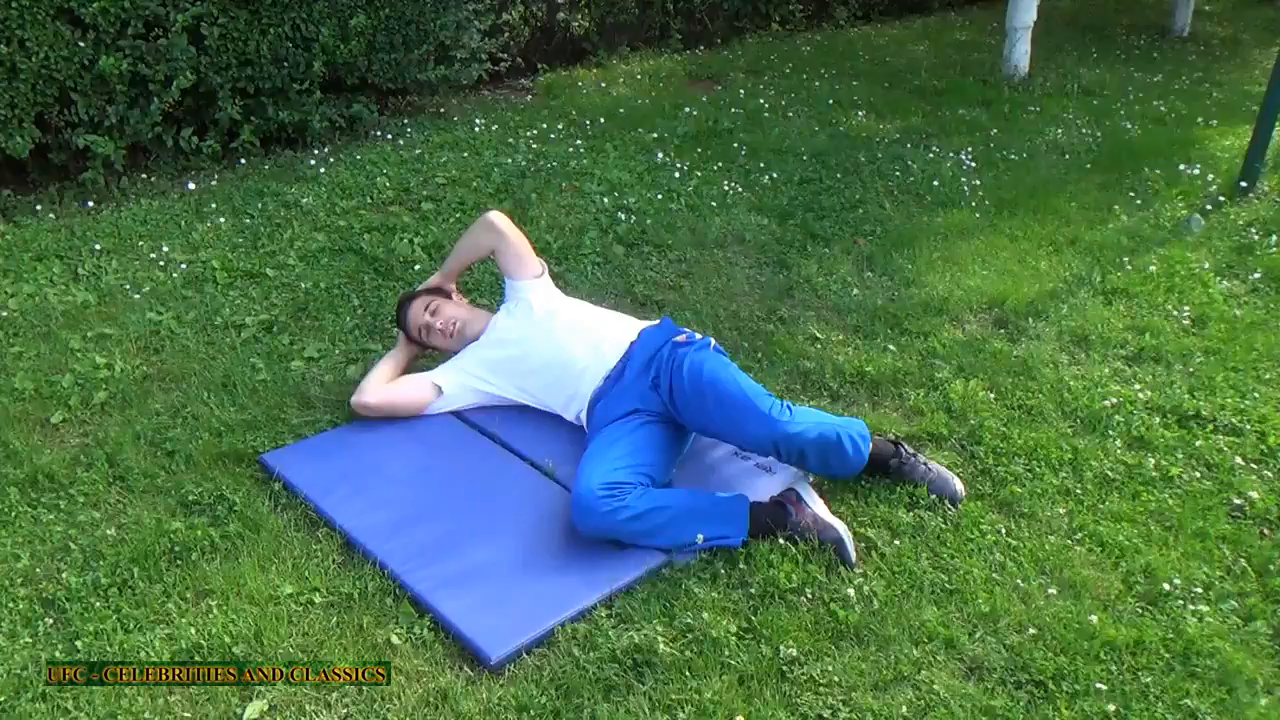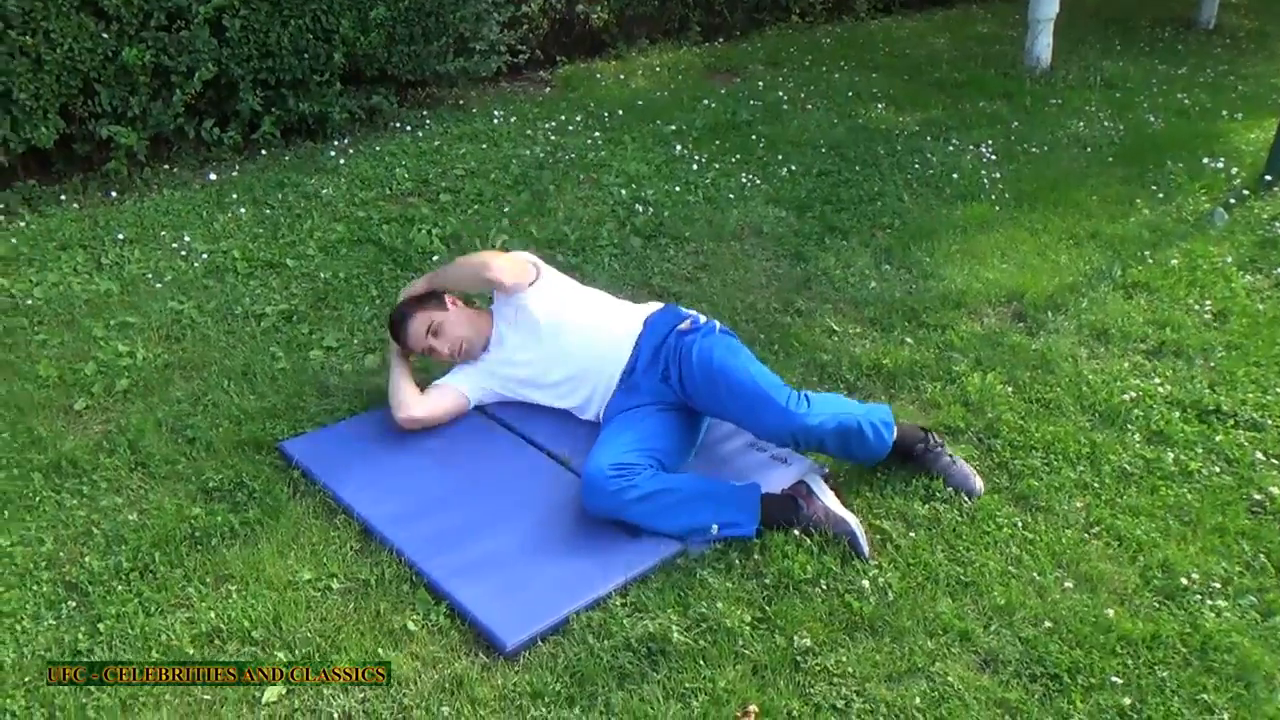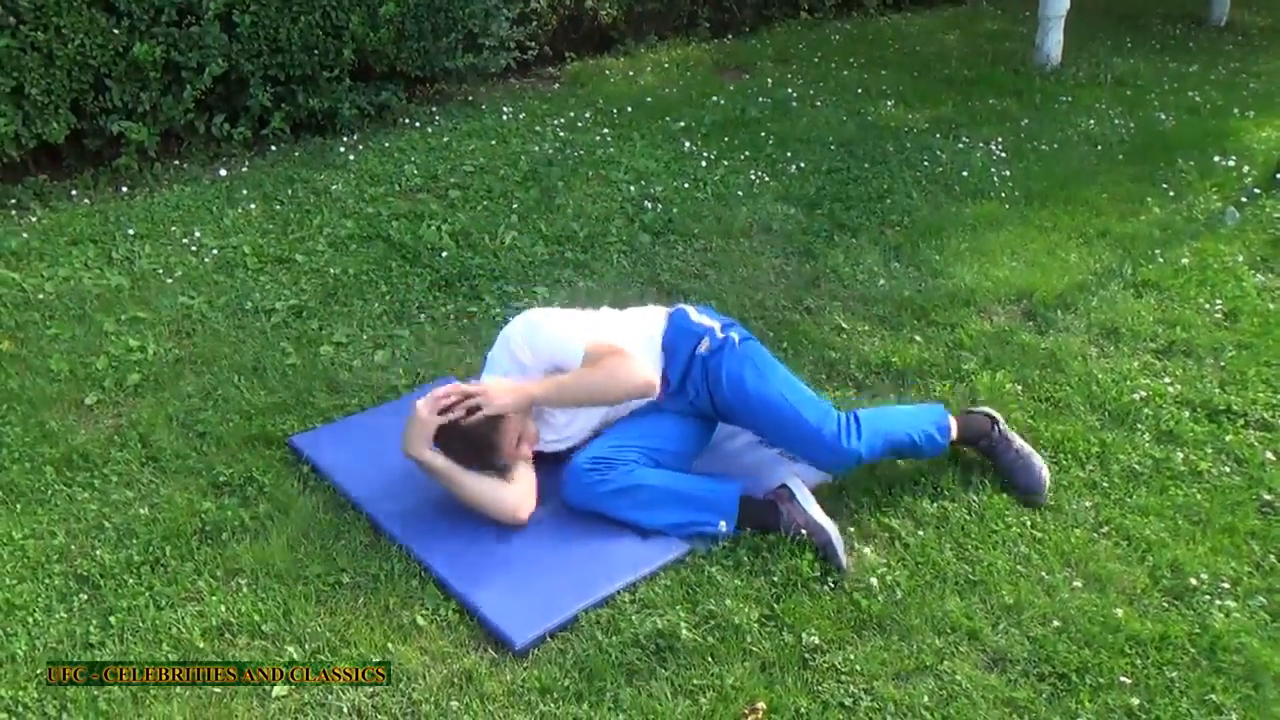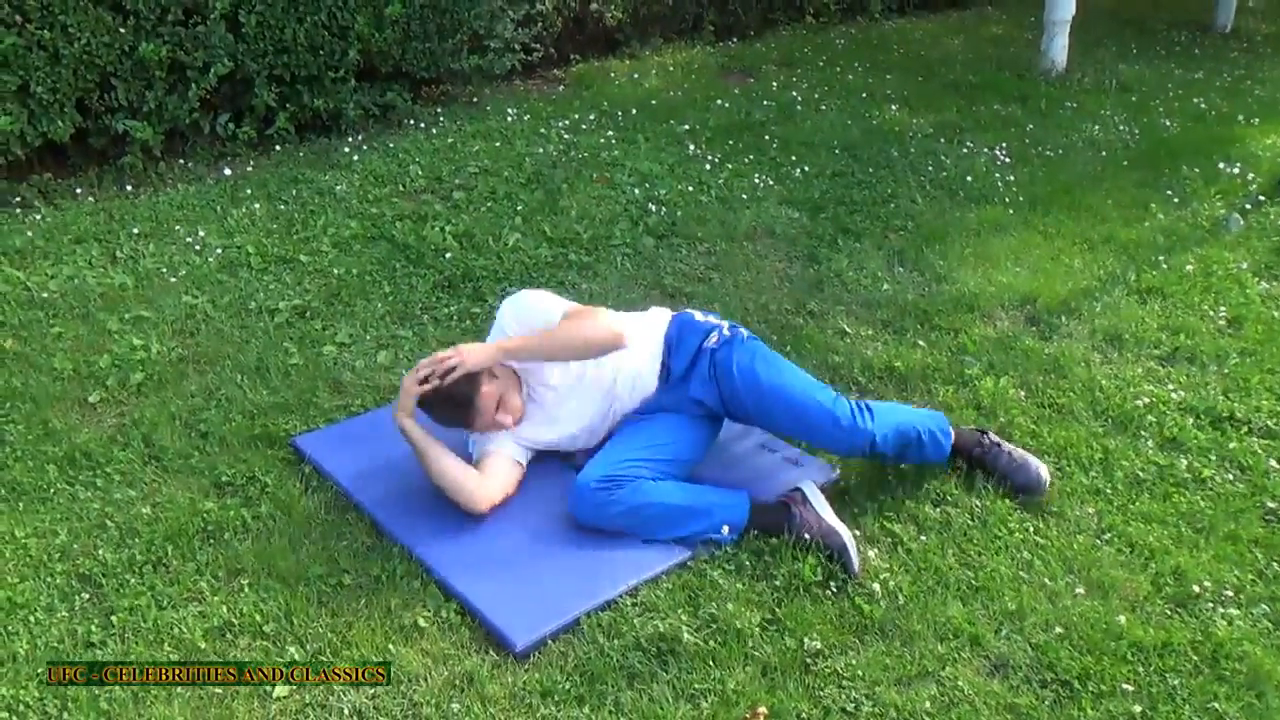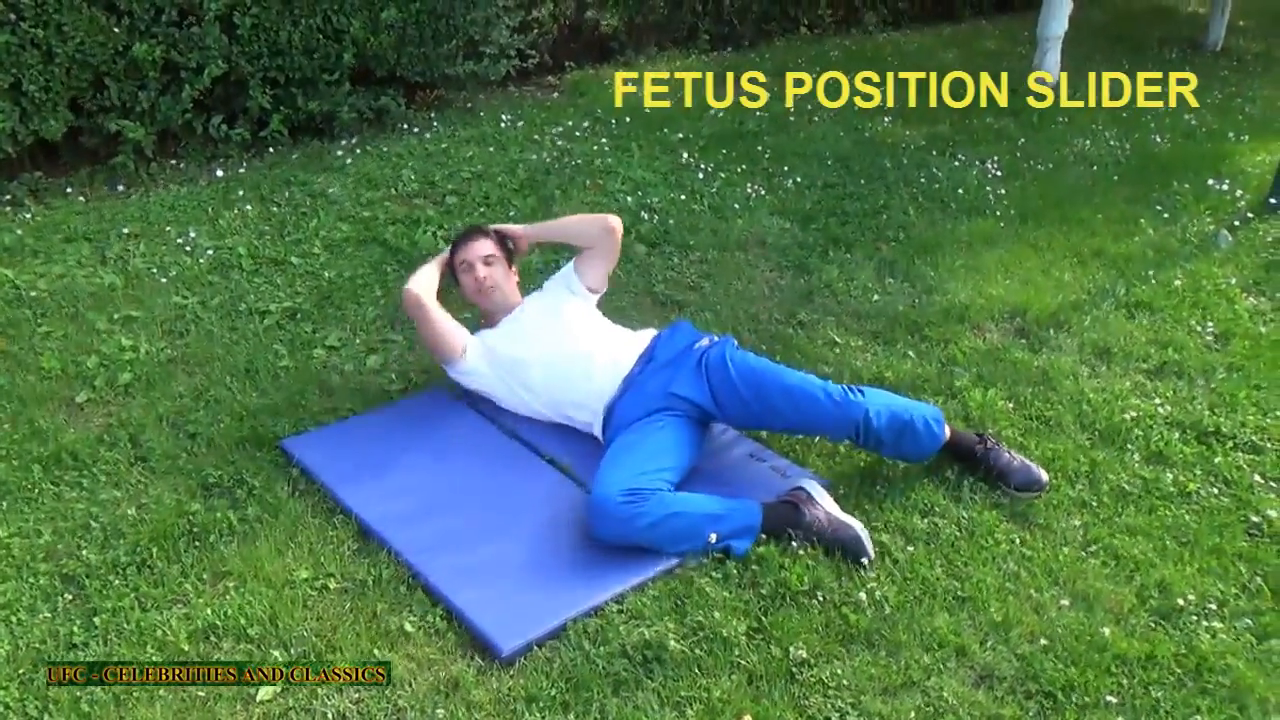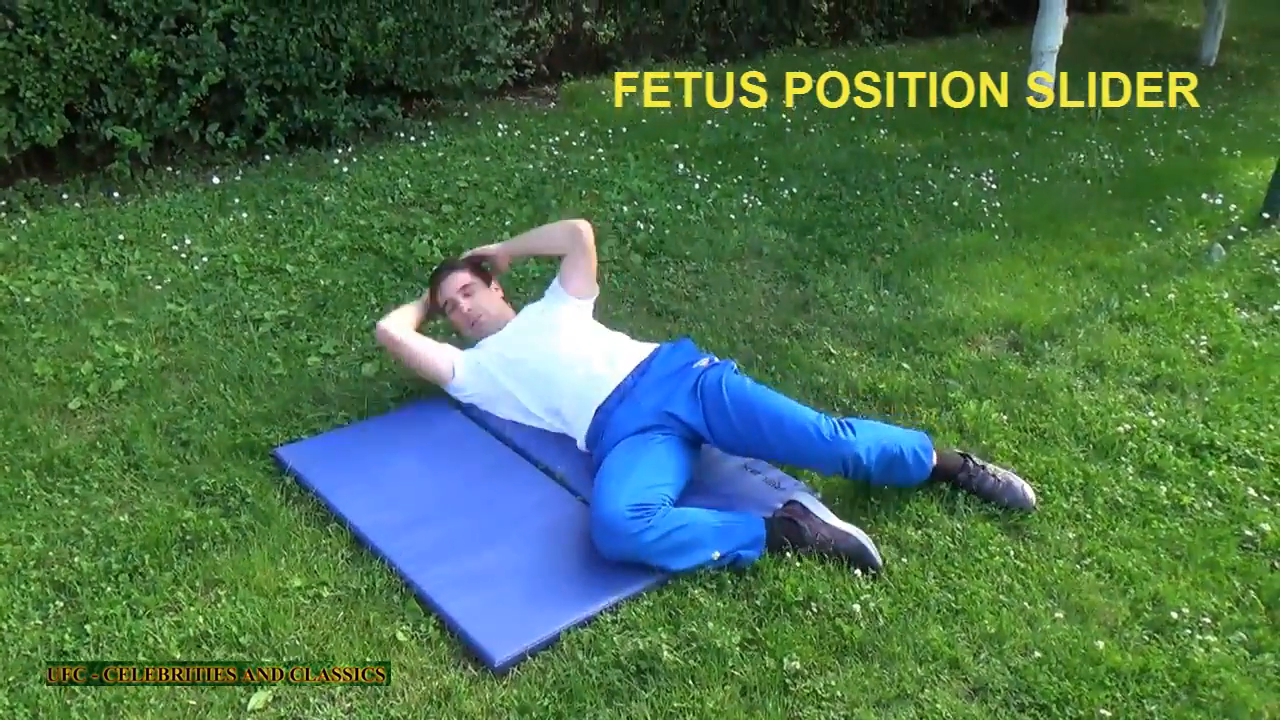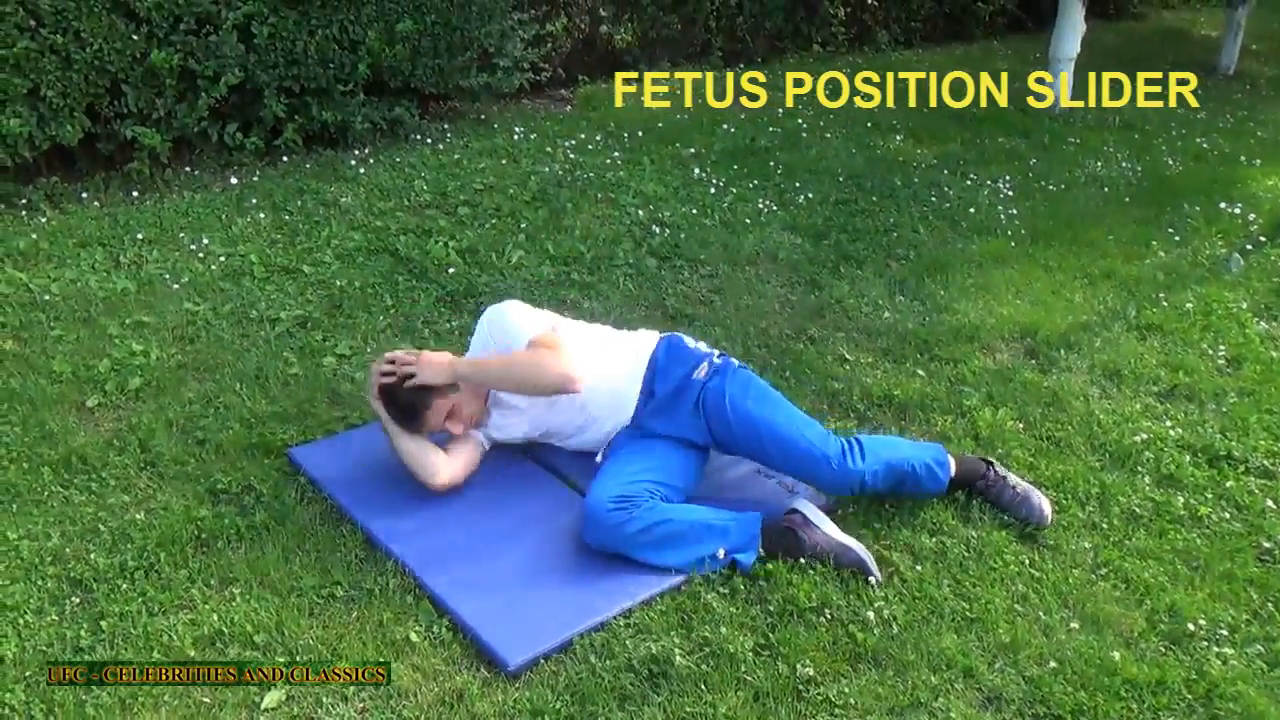
dt=0.7s
person 1, frame 1
left shoulder: (525, 297)
right shoulder: (464, 375)
left elbow: (495, 223)
right elbow: (368, 400)
left wrist: (439, 281)
right wrist: (404, 346)
left hip: (659, 354)
right hip: (617, 416)
left knee: (774, 427)
right knee: (593, 506)
left ankle: (885, 453)
right ankle: (778, 515)
person 1, frame 2
left shoulder: (511, 274)
right shoulder: (477, 376)
left elbow: (496, 267)
right elbow: (410, 413)
left wrist: (430, 281)
right wrist: (398, 356)
left hip: (668, 342)
right hip: (633, 404)
left knee: (791, 418)
right knee: (603, 485)
left ankle: (908, 440)
right ankle: (788, 508)
person 1, frame 3
left shoulder: (528, 338)
right shoulder: (494, 420)
left elbow: (638, 374)
right elbow: (517, 508)
left wrist: (526, 392)
right wrist: (424, 456)
left hip: (689, 348)
right hip: (661, 413)
left knee: (836, 443)
right knee: (584, 480)
left ankle: (970, 427)
right ankle: (769, 512)
person 1, frame 4
left shoulder: (519, 315)
right shoulder: (500, 438)
left elbow: (611, 331)
right elbow: (477, 497)
left wrist: (497, 347)
right wrist: (409, 425)
left hip: (686, 349)
right hip: (657, 417)
left knee: (846, 425)
right knee: (592, 497)
left ankle: (970, 443)
right ankle: (779, 517)
person 1, frame 5
left shoulder: (557, 294)
right shoulder: (476, 360)
left elbow: (608, 228)
right elbow: (414, 298)
left wrist: (522, 233)
right wrist: (441, 260)
left hip: (676, 356)
right hip: (636, 418)
left knee: (833, 404)
right knee: (610, 511)
left ankle: (968, 446)
right ankle: (785, 516)
person 1, frame 6
left shoulder: (555, 306)
right shoulder: (471, 370)
left elbow: (579, 232)
right elbow: (390, 333)
left wrist: (496, 252)
right wrist: (427, 302)
left hip: (676, 374)
right hip: (625, 431)
left knee: (830, 441)
right knee: (618, 528)
left ankle: (950, 464)
right ankle: (784, 530)
person 1, frame 7
left shoulder: (498, 324)
right shoulder: (482, 422)
left elbow: (564, 373)
right elbow: (437, 475)
left wrist: (455, 369)
right wrist: (384, 409)
left hip: (676, 377)
right hip: (640, 439)
left knee: (832, 462)
right knee: (604, 518)
left ankle: (972, 471)
right ankle: (785, 536)
